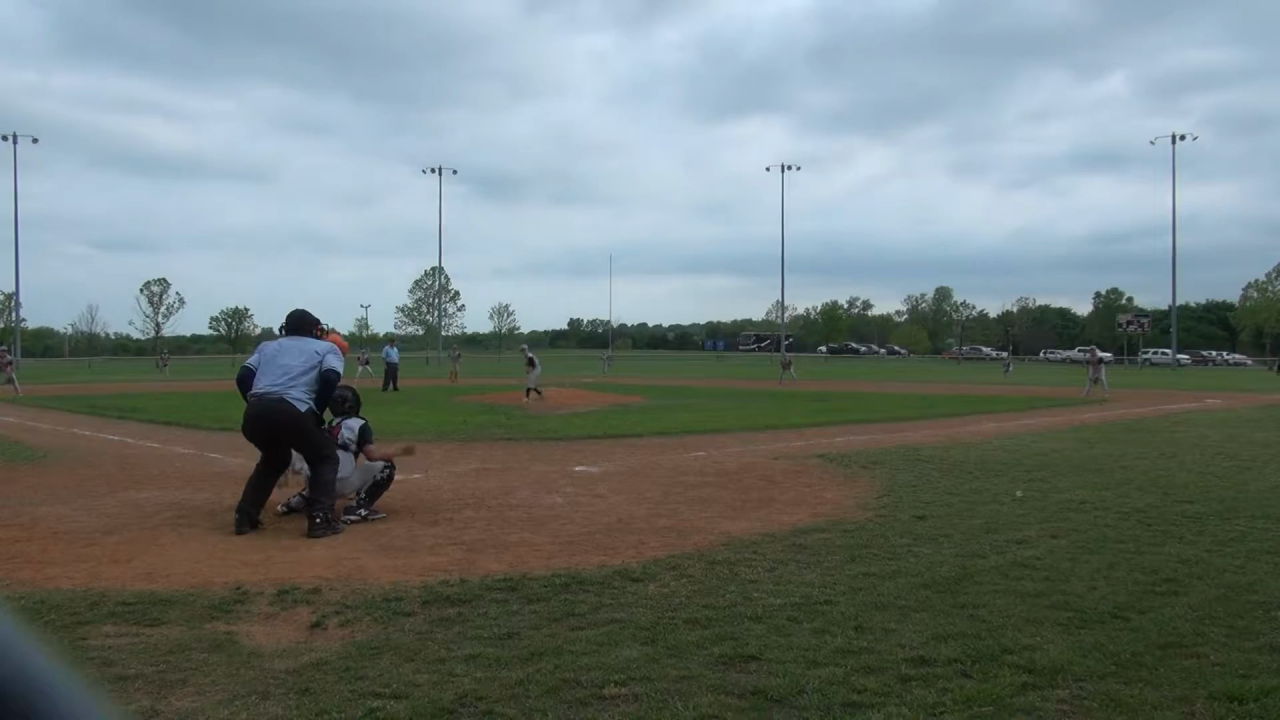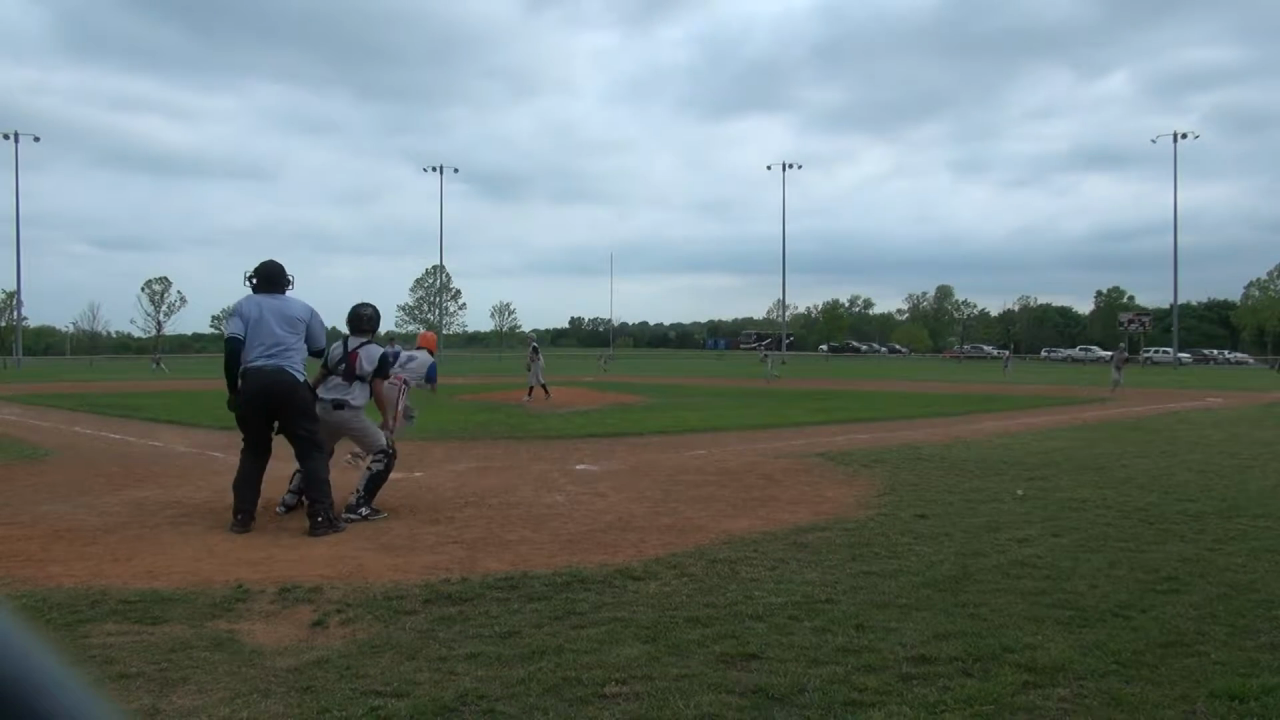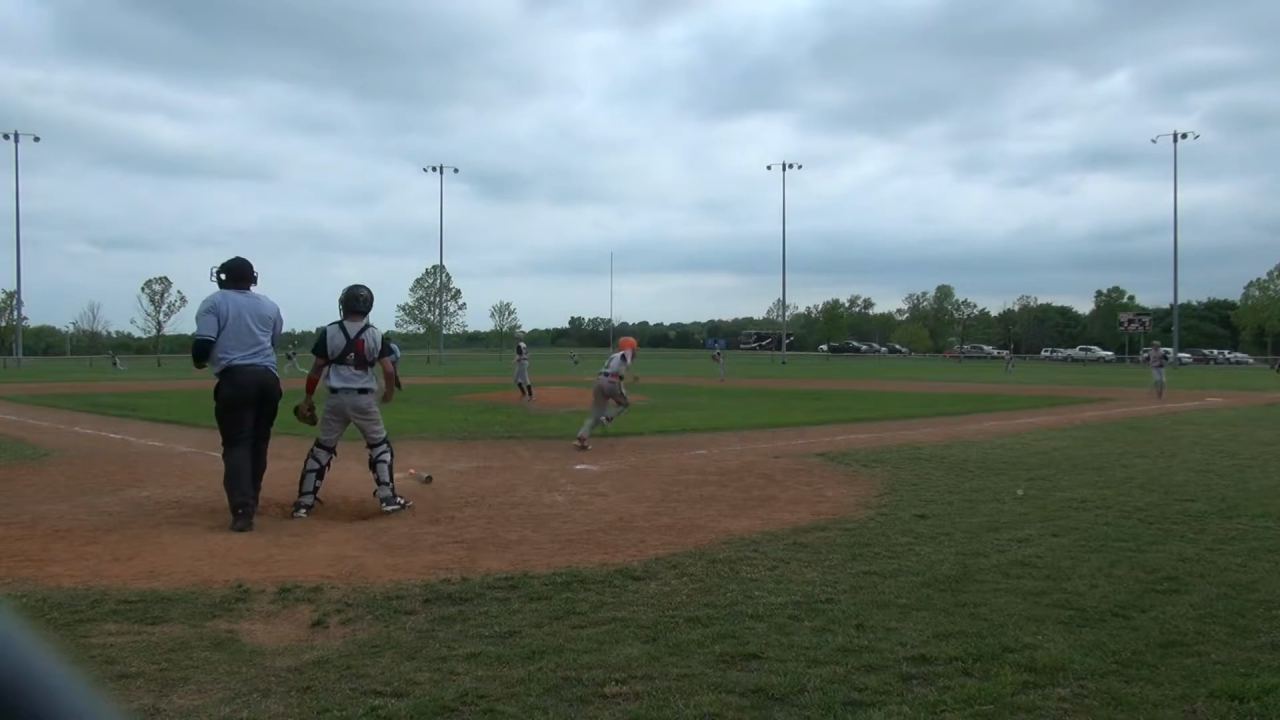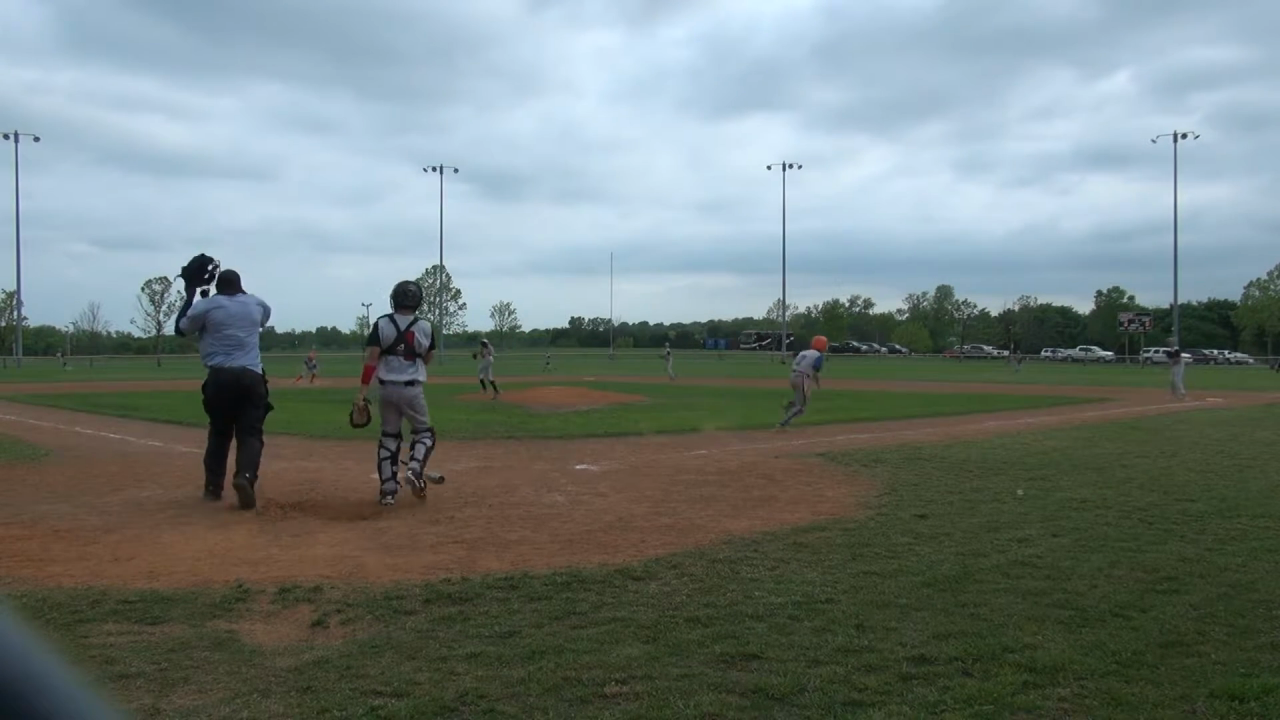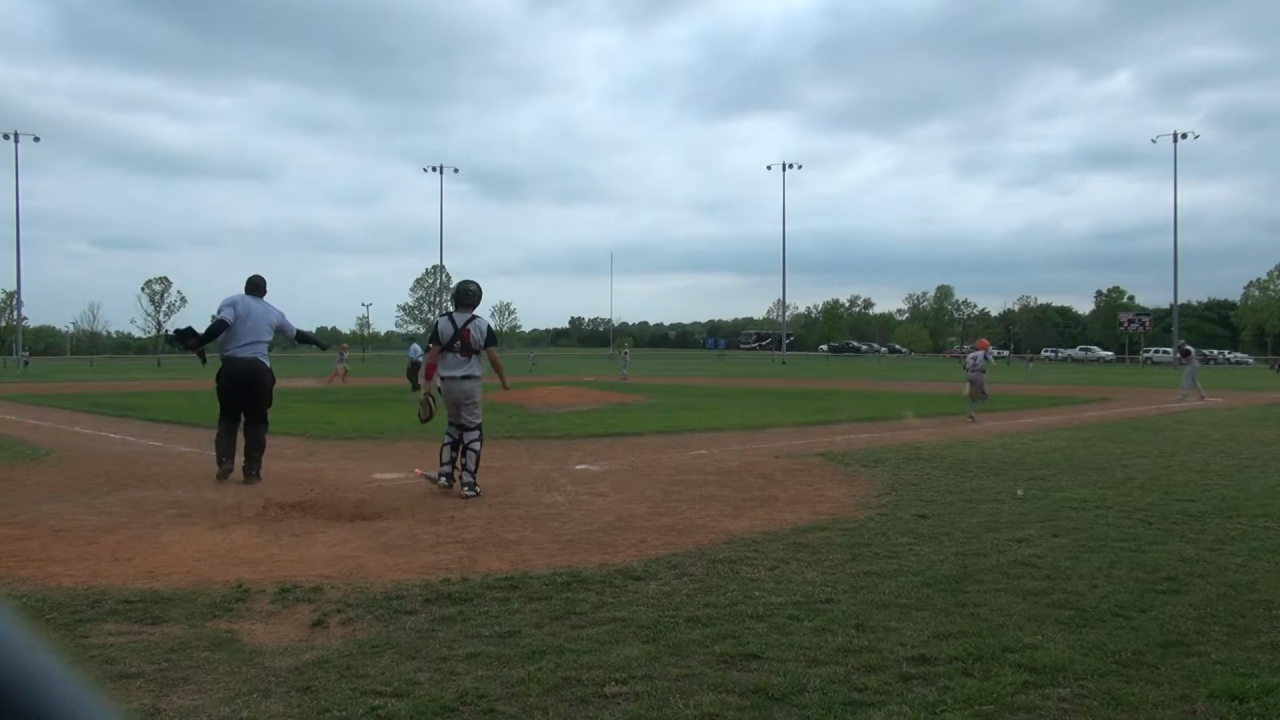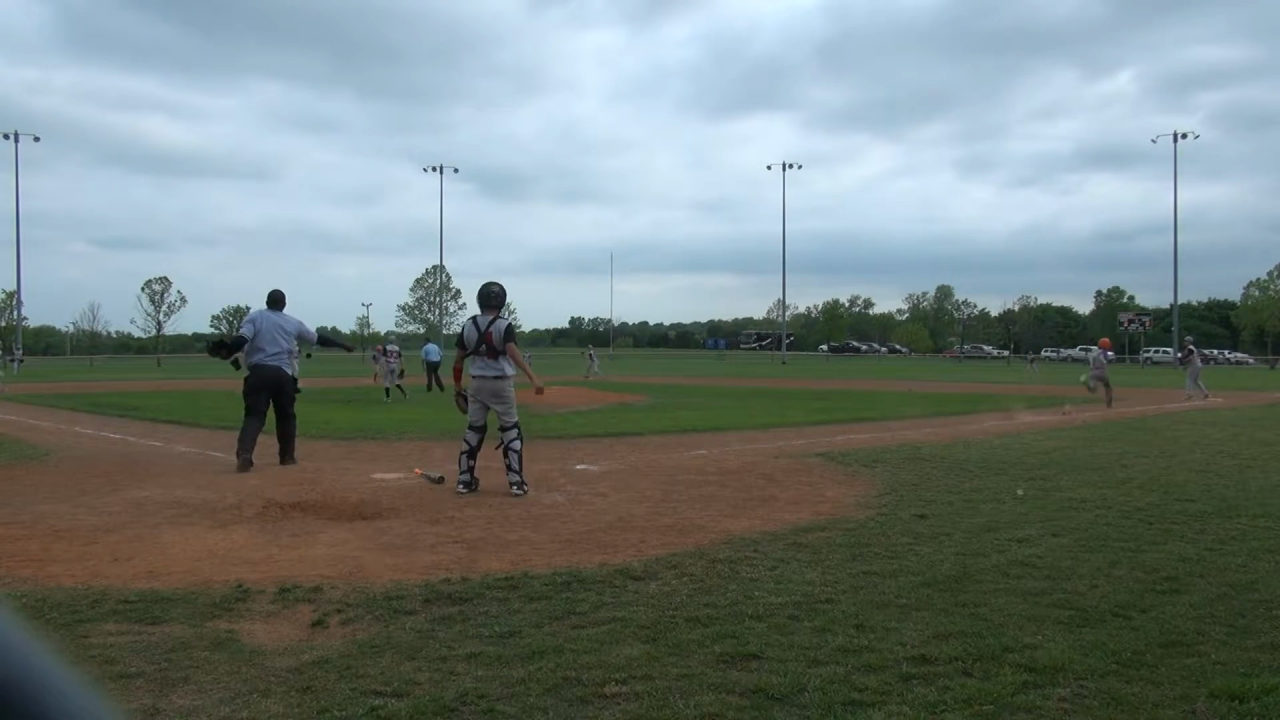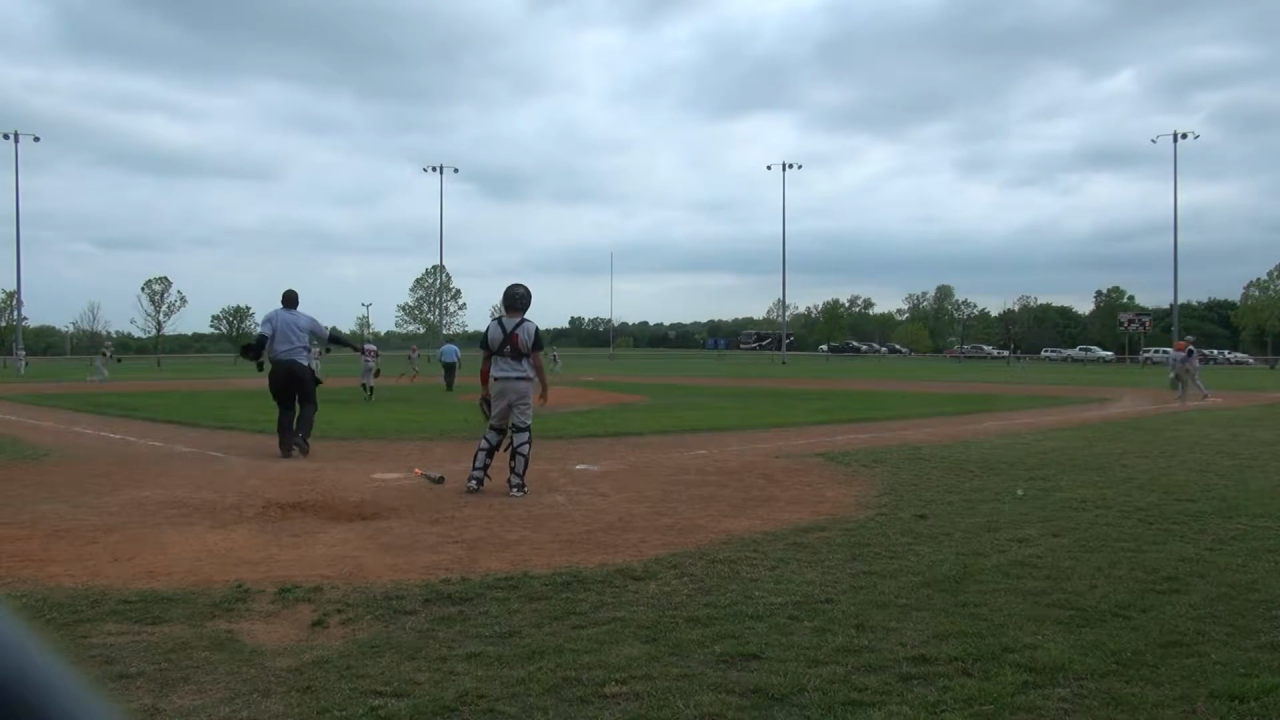
dt=0.7s
person 1, frame 1
left shoulder: (267, 346)
right shoulder: (327, 348)
left elbow: (243, 378)
right elbow: (330, 379)
right wrist: (316, 413)
left hip: (255, 413)
right hip: (293, 412)
left knee: (273, 459)
right knee: (325, 458)
left ankle: (245, 517)
right ankle: (320, 520)
person 1, frame 2
left shoulder: (241, 306)
right shoulder: (303, 309)
left elbow: (232, 348)
right elbow: (318, 350)
left wrist: (232, 389)
left hip: (253, 382)
right hip: (291, 381)
left knee: (254, 450)
right knee: (311, 450)
left ankle: (243, 516)
right ankle: (322, 517)
person 1, frame 3
left shoulder: (214, 302)
right shoulder: (269, 306)
left elbow: (202, 344)
left wrist: (199, 361)
left hip: (235, 379)
right hip: (268, 377)
left knee: (237, 445)
right knee: (259, 442)
left ankle: (243, 509)
right ankle: (249, 502)
person 1, frame 4
left shoulder: (205, 306)
right shoulder: (256, 304)
left elbow: (179, 330)
left wrist: (190, 296)
left hip: (220, 377)
right hip: (251, 377)
left knee: (218, 432)
right knee: (250, 434)
left ankle: (213, 487)
right ankle: (245, 479)
person 1, frame 5
left shoulder: (233, 302)
right shoulder: (274, 312)
left elbow: (221, 325)
right elbow: (296, 334)
left wrist: (198, 342)
right wrist: (317, 343)
left hip: (232, 366)
right hip: (259, 368)
left knee: (229, 417)
right knee: (256, 420)
left ankle: (226, 462)
right ankle: (251, 471)
person 1, frame 6
left shoulder: (254, 317)
right shoulder: (294, 323)
left elbow: (241, 340)
right elbow: (319, 339)
left wrist: (228, 353)
right wrist: (343, 346)
left hip: (258, 373)
right hip: (282, 374)
left knee: (254, 416)
right knee: (286, 416)
left ankle: (245, 454)
right ankle: (286, 456)
person 1, frame 7
left shoulder: (271, 317)
right shoulder: (307, 319)
left elbow: (262, 339)
right elbow: (330, 337)
left wrist: (256, 355)
right wrist: (351, 345)
left hip: (278, 368)
right hip: (300, 367)
left knee: (285, 407)
right knee: (308, 404)
left ankle: (285, 446)
right ankle: (300, 436)
person 2, frame 1
left shoulder: (328, 426)
right shoulder: (359, 425)
right elbow: (372, 454)
right wrist: (398, 451)
right hip: (339, 485)
right knee: (386, 466)
left ankle: (297, 502)
right ankle: (359, 507)
person 2, frame 2
left shoulder: (335, 347)
right shoulder: (379, 353)
left elbow: (317, 380)
right elbow: (379, 392)
right wrist: (387, 420)
left hip: (323, 409)
right hip: (350, 412)
right knee: (386, 452)
left ankle: (290, 501)
right ankle: (357, 506)
person 2, frame 3
left shoulder: (329, 332)
right shoulder: (375, 335)
left elbow: (317, 369)
right elbow: (389, 371)
left wrist: (308, 398)
right wrist: (389, 392)
left hip: (337, 399)
right hip: (365, 399)
left knee: (322, 449)
right knee: (380, 446)
left ankle: (304, 502)
right ankle: (388, 497)
person 2, frame 4
left shoulder: (381, 324)
right shoulder: (425, 327)
left elbow: (371, 359)
right elbow: (427, 359)
left wrist: (363, 390)
left hip: (387, 388)
right hip: (412, 389)
left knee: (389, 437)
right knee: (424, 433)
left ankle: (387, 490)
right ankle: (414, 469)
person 2, frame 5
left shoulder: (442, 322)
right shoulder: (482, 325)
left elbow: (433, 355)
right elbow: (493, 357)
left wrist: (428, 385)
right wrist: (503, 380)
left hip: (448, 384)
right hip: (471, 384)
left knee: (454, 427)
right knee: (473, 431)
left ankle: (445, 474)
right ankle: (469, 484)
person 2, frame 6
left shoulder: (468, 326)
right shoulder: (504, 325)
left elbow: (459, 358)
right elbow: (513, 354)
left wrist: (457, 384)
right wrist: (533, 379)
left hip: (477, 384)
right hip: (501, 384)
left knee: (473, 430)
right knee: (511, 431)
left ankle: (464, 480)
right ankle: (516, 482)
person 2, frame 7
left shoulder: (492, 327)
right shoulder: (531, 328)
left elbow: (486, 360)
right elbow: (538, 363)
left wrist: (484, 388)
right wrist: (544, 388)
left hip: (499, 385)
right hip: (523, 385)
left knee: (494, 430)
right knee: (521, 433)
left ankle: (476, 477)
right ankle: (517, 483)
